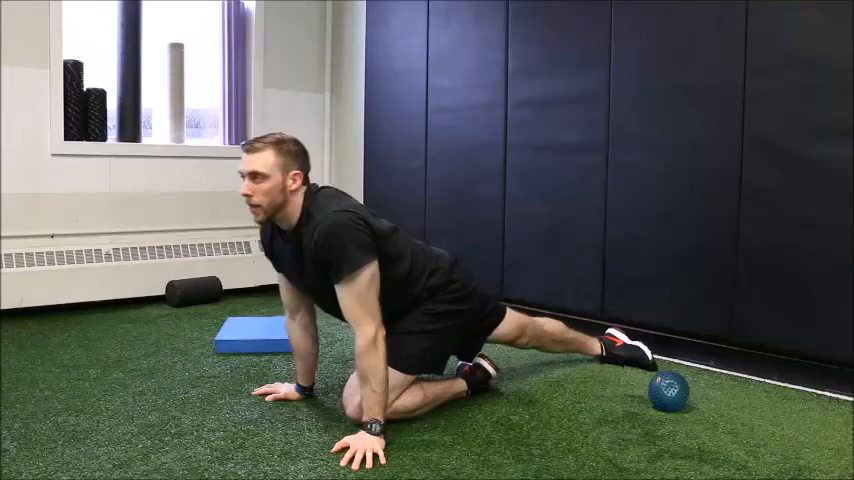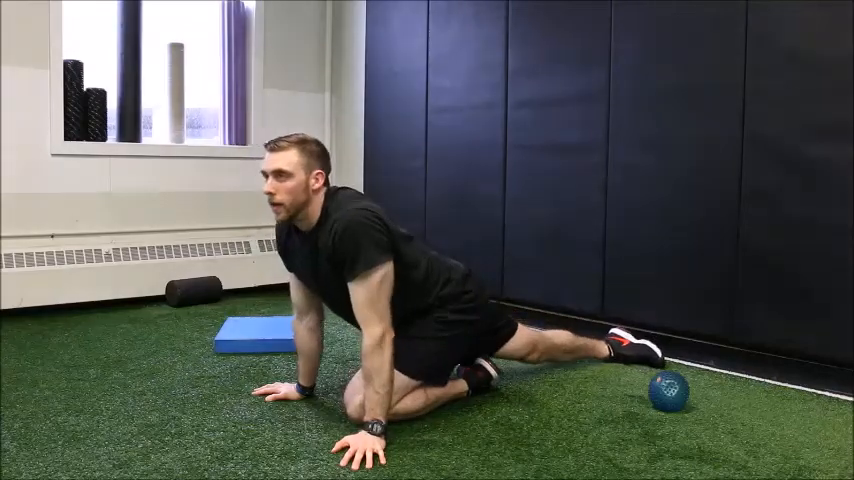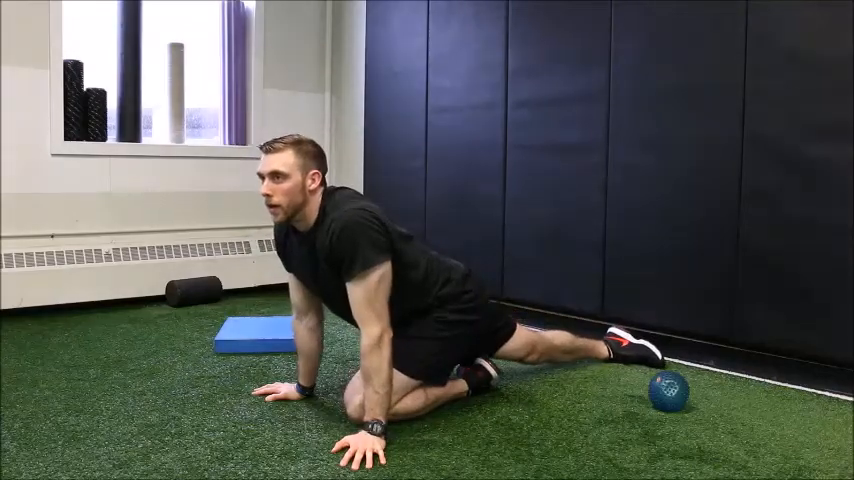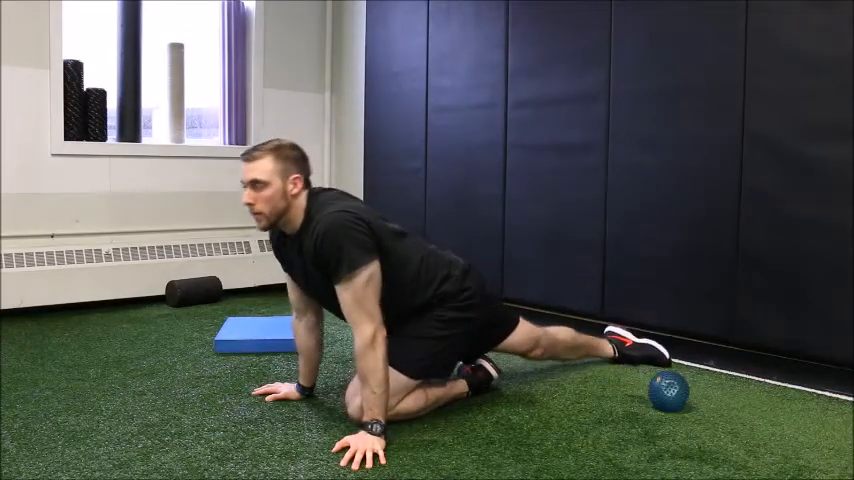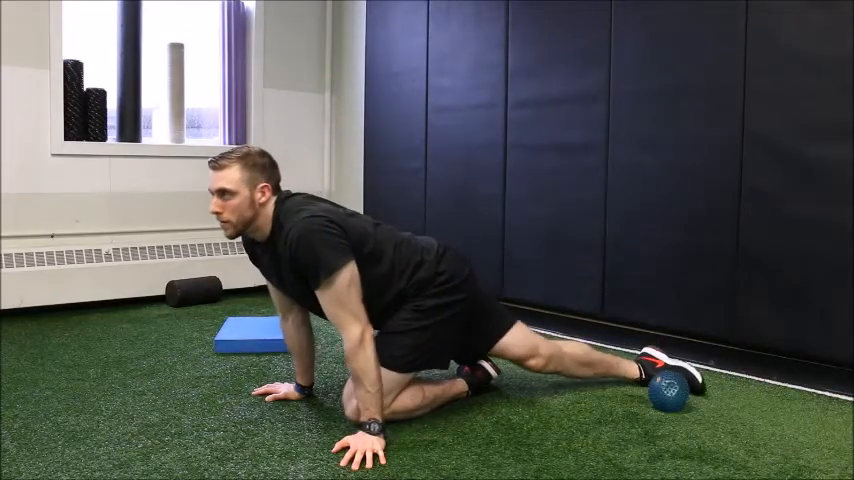
dt=0.5s
person 1, frame 1
left shoulder: (336, 226)
right shoulder: (274, 232)
left elbow: (370, 331)
right elbow: (299, 315)
left wrist: (372, 428)
right wrist: (302, 385)
left hip: (438, 294)
right hip: (411, 294)
left knee: (358, 405)
right knee: (524, 334)
left ankle: (470, 380)
right ankle: (603, 346)
person 1, frame 2
left shoulder: (355, 225)
right shoulder: (289, 232)
left elbow: (378, 332)
right elbow: (306, 316)
left wrist: (373, 428)
right wrist: (303, 386)
left hip: (449, 306)
right hip: (419, 309)
left knee: (359, 404)
right knee: (534, 349)
left ankle: (470, 380)
right ankle: (610, 348)
person 1, frame 3
left shoulder: (352, 225)
right shoulder: (287, 233)
left elbow: (376, 332)
right elbow: (306, 316)
left wrist: (374, 429)
right wrist: (303, 385)
left hip: (449, 305)
right hip: (418, 308)
left knee: (359, 405)
right knee: (533, 349)
left ankle: (469, 380)
right ankle: (609, 347)
person 1, frame 4
left shoulder: (337, 227)
right shoulder: (284, 235)
left elbow: (369, 332)
right elbow: (305, 314)
left wrist: (374, 428)
right wrist: (304, 385)
left hip: (449, 300)
right hip: (448, 293)
left knee: (360, 406)
right knee: (536, 344)
left ankle: (469, 381)
right ankle: (613, 344)
person 1, frame 5
left shoulder: (308, 232)
right shoulder: (258, 240)
left elbow: (355, 331)
right elbow: (292, 313)
left wrist: (371, 428)
right wrist: (302, 384)
left hip: (436, 286)
right hip: (436, 285)
left knee: (358, 407)
right knee: (536, 354)
left ankle: (469, 381)
right ankle: (642, 368)
